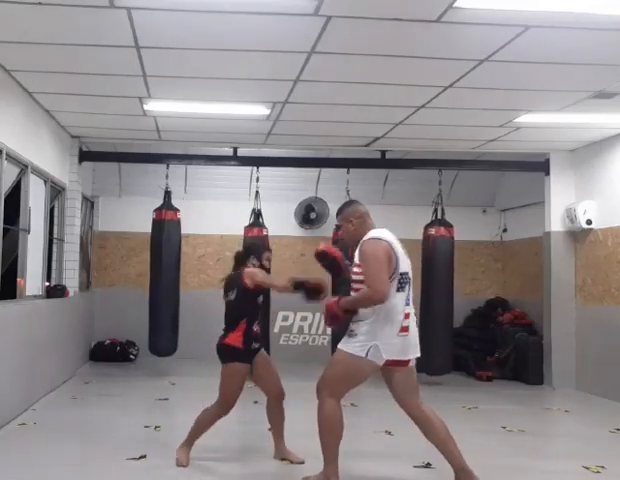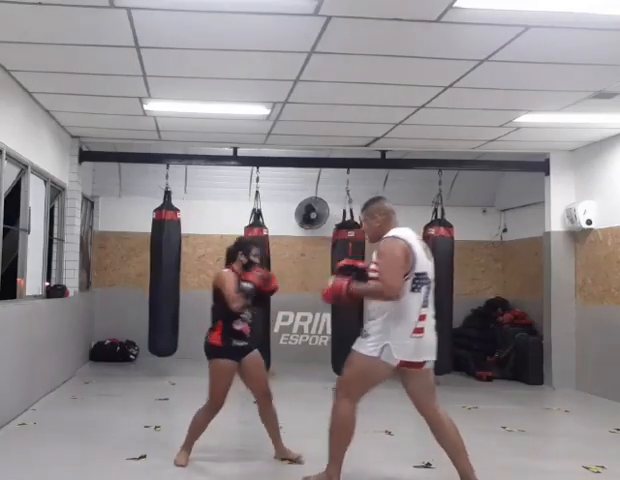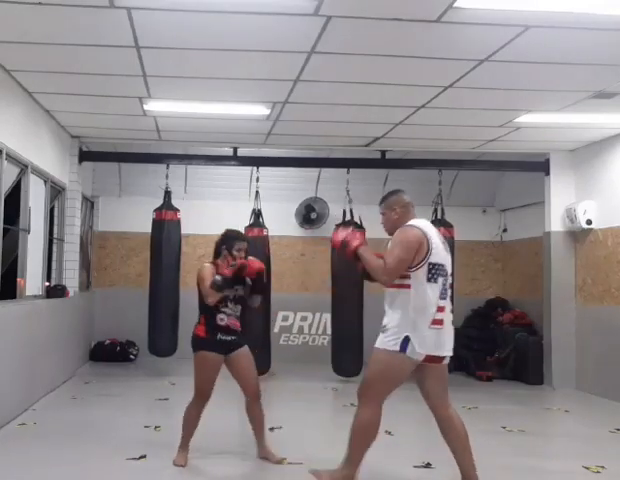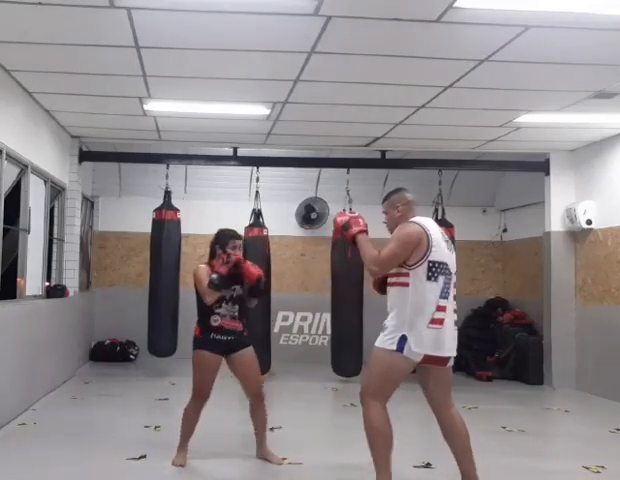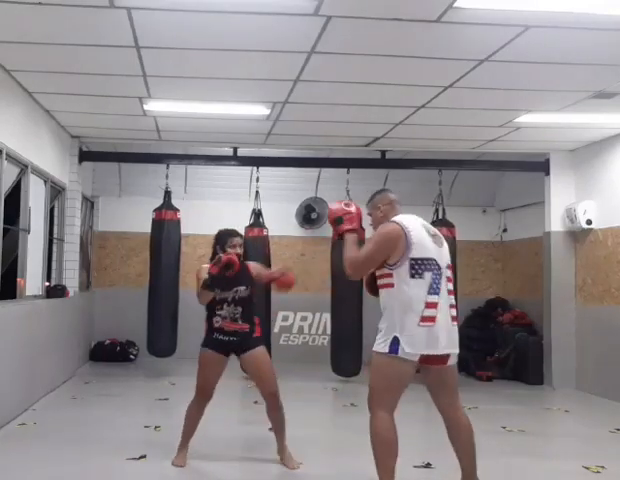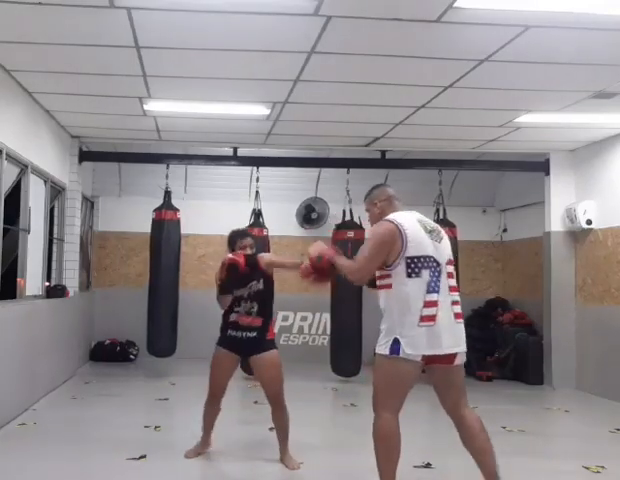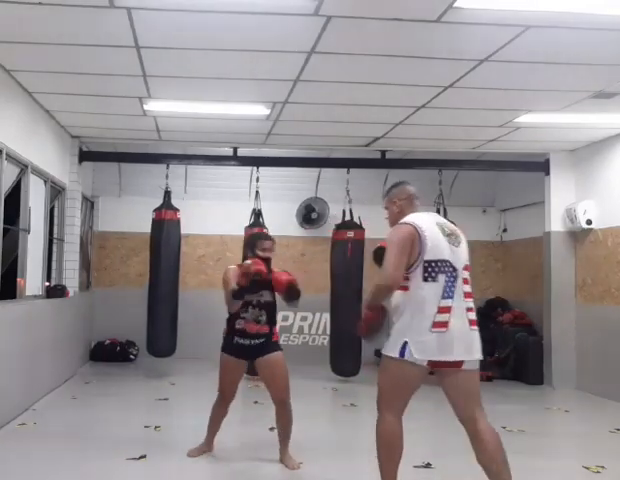
dt=0.2s
person 1, frame 1
left shoulder: (371, 245)
right shoulder: (388, 242)
left elbow: (378, 293)
left wrist: (342, 305)
right wrist: (336, 264)
left hip: (375, 336)
right hip: (402, 336)
left knee: (327, 392)
right knee: (415, 407)
person 1, frame 2
left shoulder: (391, 243)
right shoulder: (414, 242)
left elbow: (390, 291)
left wrist: (348, 289)
right wrist: (367, 275)
left hip: (388, 338)
right hip: (418, 338)
left knee: (345, 397)
right knee: (431, 409)
person 1, frame 3
left shoulder: (410, 232)
right shoulder: (433, 235)
left elbow: (385, 272)
left wrist: (357, 245)
left hip: (409, 331)
right hip: (436, 333)
left knee: (369, 398)
right knee: (441, 406)
person 1, frame 4
left shoulder: (410, 230)
right shoulder: (440, 235)
left elbow: (375, 267)
left wrist: (358, 234)
right wrist: (390, 281)
left hip: (409, 330)
right hip: (442, 334)
left knee: (371, 400)
right knee: (444, 408)
person 1, frame 5
left shoulder: (391, 229)
right shoulder: (432, 232)
left elbow: (354, 268)
left wrist: (348, 229)
right wrist: (384, 278)
left hip: (406, 332)
right hip: (442, 332)
left knee: (381, 409)
right knee: (451, 409)
person 1, frame 6
left shoulder: (386, 228)
right shoulder: (434, 229)
left elbow: (357, 274)
left wrist: (330, 254)
left hip: (408, 333)
right hip: (447, 331)
left knee: (385, 410)
right knee: (461, 410)
person 1, frame 7
left shoulder: (405, 229)
right shoulder: (454, 231)
left elbow: (389, 282)
left wrist: (371, 306)
left hip: (418, 336)
right hip: (461, 337)
left knee: (389, 411)
right knee: (475, 420)
person 2, frame 1
left shoulder: (235, 279)
right shoulder: (250, 273)
right elbow: (284, 285)
right wrist: (310, 285)
left hip: (250, 345)
right hip: (236, 346)
left knee: (277, 395)
right knee: (225, 404)
left ankle: (280, 448)
right ankle: (186, 445)
person 2, frame 2
left shoulder: (245, 276)
right shoulder: (226, 274)
right elbow: (235, 304)
left wrist: (262, 289)
right wrist: (251, 284)
left hip: (244, 343)
right hip: (222, 344)
left knee: (265, 395)
right knee: (215, 404)
left ankle: (280, 448)
right ankle: (185, 449)
person 2, frame 3
left shoulder: (240, 271)
right shoulder: (208, 269)
left elbow: (254, 303)
right elbow: (209, 297)
left wrist: (258, 280)
right wrist: (226, 274)
left hip: (235, 338)
right hip: (208, 338)
left knee: (254, 393)
right knee: (201, 397)
left ankle: (262, 447)
right ankle: (183, 448)
person 2, frame 4
left shoulder: (242, 269)
right shoulder: (204, 269)
left elbow: (251, 303)
right elbow: (207, 298)
left wrist: (255, 283)
right wrist: (224, 271)
left hip: (238, 338)
right hip: (208, 339)
left knee: (257, 393)
right knee: (199, 397)
left ankle: (262, 447)
right ankle: (182, 449)
person 2, frame 5
left shoulder: (250, 267)
right shoulder: (207, 270)
left elbow: (272, 274)
right elbow: (203, 299)
left wrist: (280, 276)
right wrist: (217, 272)
left hip: (248, 338)
right hip: (216, 339)
left knee: (272, 395)
right knee: (201, 396)
left ankle: (283, 449)
right ankle: (182, 449)
person 2, frame 6
left shoulder: (263, 261)
right shoulder: (226, 268)
left elbow: (290, 264)
right elbow: (223, 303)
left wrist: (303, 264)
right wrist: (227, 273)
left hip: (262, 339)
right hip: (230, 337)
left knee: (276, 398)
right knee: (214, 394)
left ankle: (285, 452)
right ankle: (204, 441)
person 2, frame 7
left shoulder: (272, 273)
right shoulder: (234, 271)
left elbow: (290, 303)
right elbow: (232, 307)
left wrist: (291, 289)
right wrist: (245, 279)
left hip: (267, 343)
right hip: (236, 342)
left knee: (283, 400)
right knee: (224, 398)
left ankle: (284, 452)
right ankle: (208, 442)
